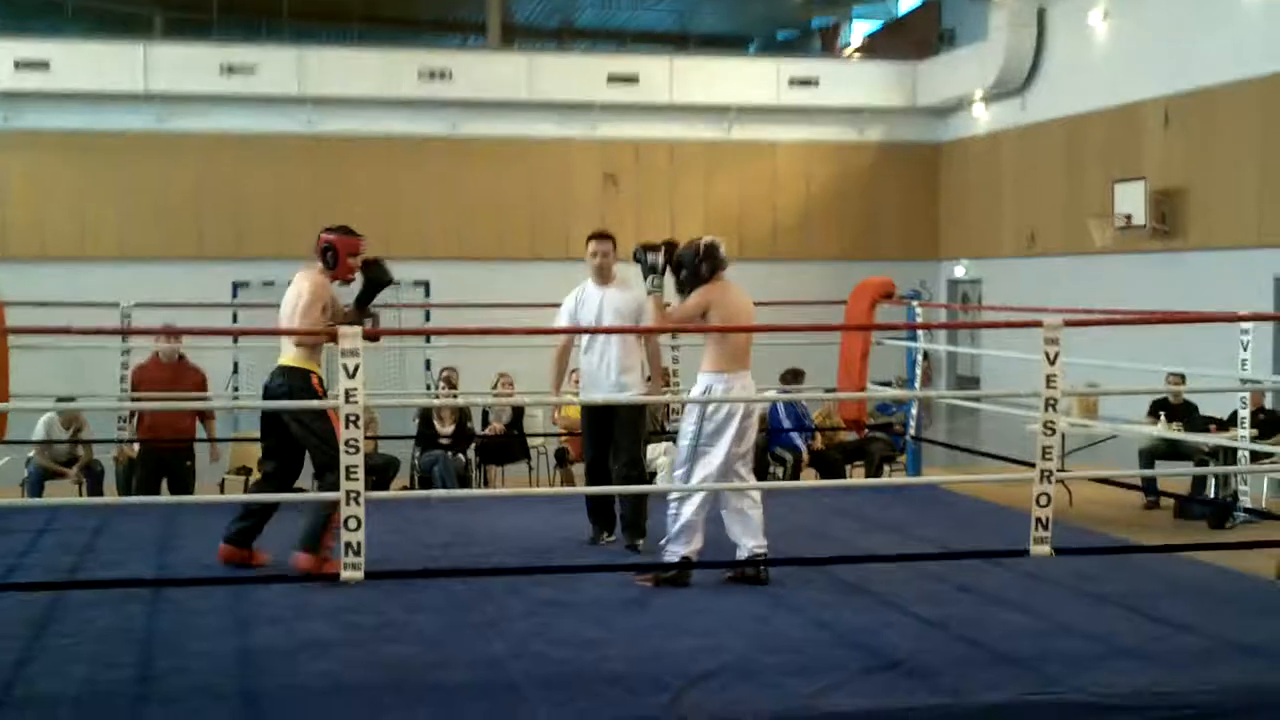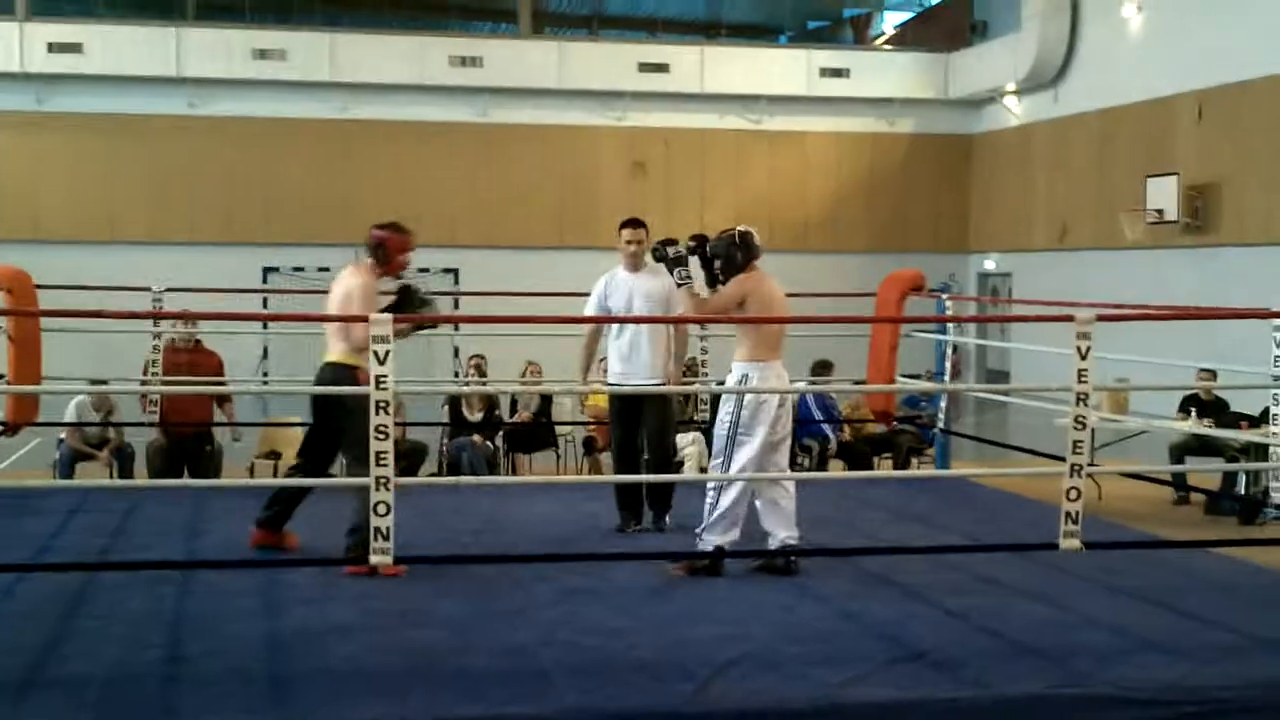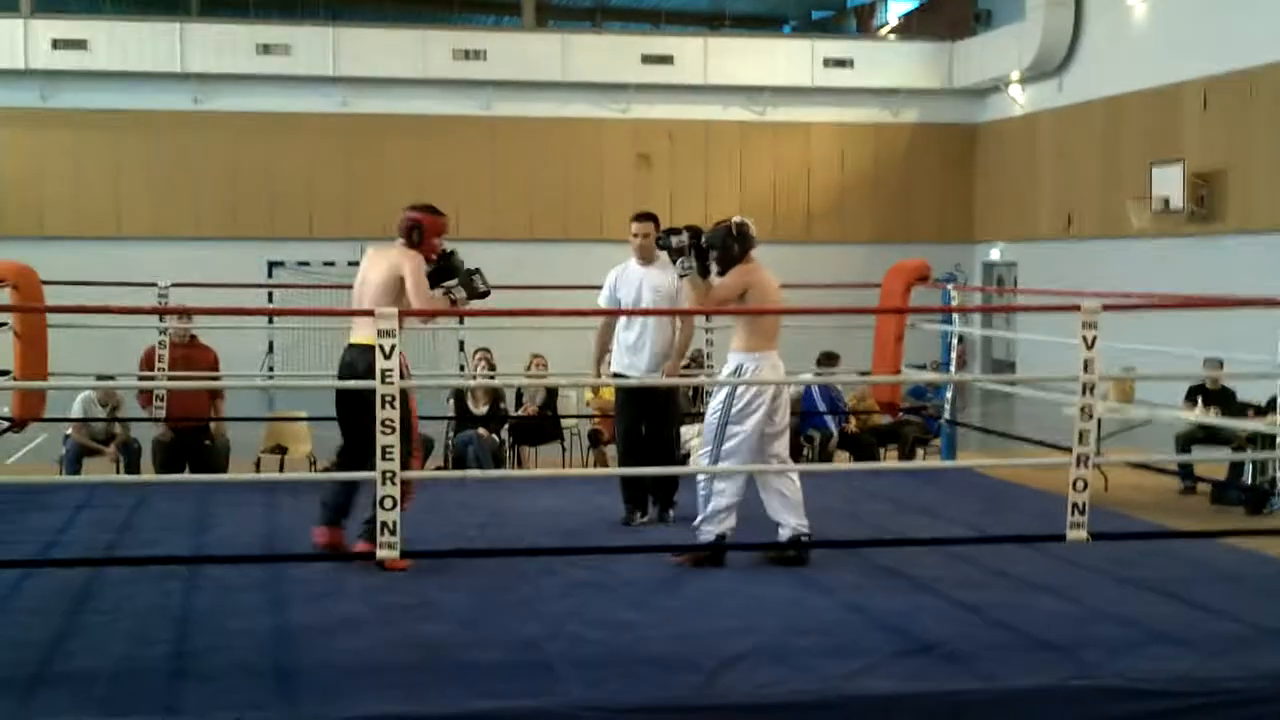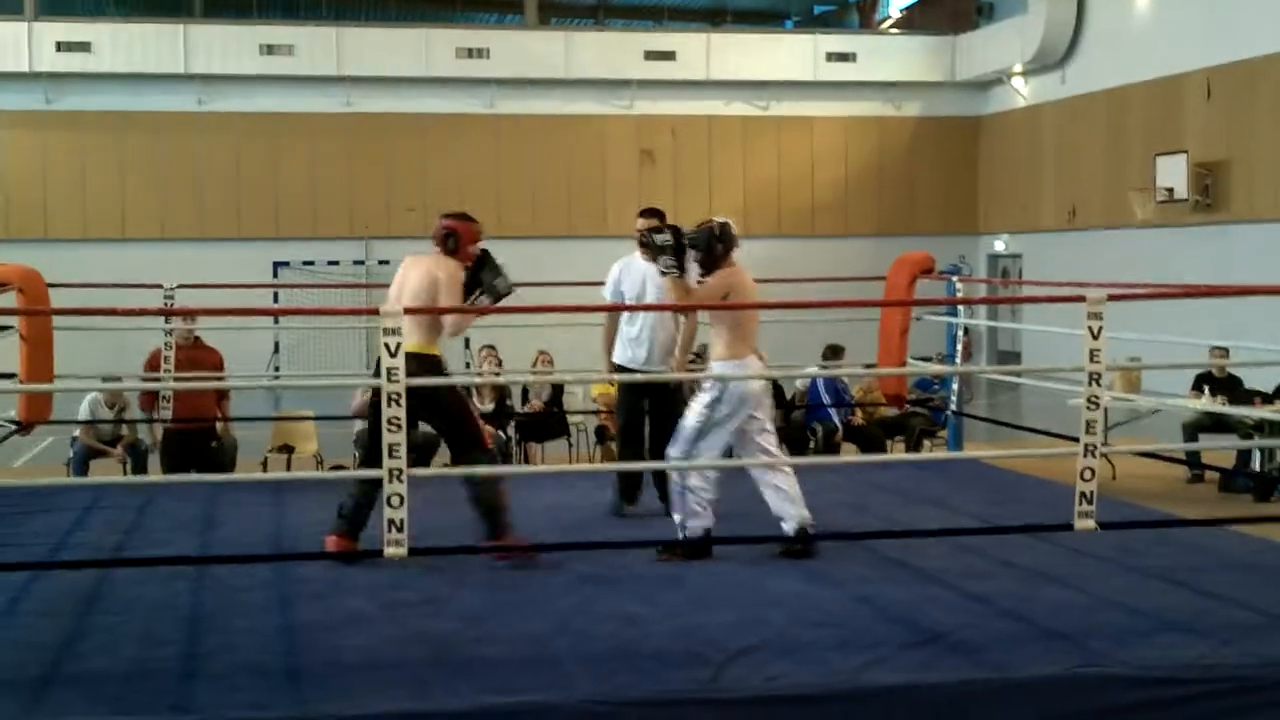
dt=0.2s
person 1, frame 1
left shoulder: (307, 279)
right shoulder: (318, 284)
left elbow: (337, 319)
right elbow: (301, 336)
left wrist: (367, 295)
right wrist: (343, 327)
left hip: (279, 380)
right hip: (300, 382)
left knee: (277, 470)
right knee: (336, 466)
left ankle: (236, 543)
right ankle: (312, 553)
person 1, frame 2
left shoulder: (352, 273)
right shoulder: (364, 282)
right elbow: (362, 339)
left wrist: (399, 308)
right wrist: (408, 323)
left hip: (330, 375)
right hip: (347, 377)
left knee: (312, 459)
right knee: (370, 467)
left ankle: (266, 527)
right ankle: (361, 556)
person 1, frame 3
left shoulder: (374, 253)
right shoulder: (409, 259)
right elbow: (424, 311)
left wrist: (434, 276)
right wrist: (456, 292)
left hip: (352, 358)
right hip: (381, 362)
left knee: (354, 450)
right knee: (404, 455)
left ankle: (329, 526)
right ankle: (372, 539)
person 1, frame 4
left shoulder: (410, 263)
right shoulder: (447, 268)
right elbow: (453, 325)
left wrist: (470, 283)
right wrist: (486, 297)
right hip: (423, 369)
left knee: (376, 458)
right knee: (478, 451)
left ankle: (342, 535)
right ankle: (499, 534)
person 2, frame 1
left shoulder: (709, 293)
right shoulder: (741, 295)
left elbow: (662, 323)
left wrist: (653, 279)
right wrist: (679, 284)
left hip: (716, 390)
right hip: (744, 388)
left knee: (691, 479)
right knee: (740, 478)
left ankle: (676, 562)
right ankle: (754, 558)
person 2, frame 2
left shoulder: (744, 283)
right shoulder: (771, 285)
left elbow: (700, 312)
right elbow: (726, 306)
left wrist: (680, 273)
right wrist: (711, 275)
left hip: (750, 380)
right hip: (777, 379)
left knee: (730, 468)
right knee: (774, 469)
left ankle: (711, 551)
right ankle: (784, 549)
person 2, frame 3
left shoulder: (743, 273)
right shoulder: (763, 275)
left elbow: (703, 304)
right elbow: (719, 299)
left wrist: (685, 263)
right wrist: (701, 266)
left hip: (746, 370)
right hip: (771, 368)
left knee: (718, 457)
right knee: (776, 458)
left ankle: (711, 541)
right ankle: (796, 538)
person 2, frame 4
left shoulder: (726, 278)
right shoulder: (737, 277)
left elbow: (685, 304)
right elbow: (698, 297)
left wrist: (666, 262)
right wrist: (676, 264)
left hip: (729, 376)
right hip: (750, 373)
left knee: (687, 454)
right knee: (766, 457)
left ankle: (694, 537)
right ankle: (800, 532)
person 3, frame 1
left shoulder: (633, 295)
right shoulder: (576, 298)
left elbow: (650, 340)
right elbow: (563, 347)
left wrist: (655, 381)
right wrist: (555, 392)
left hip: (629, 392)
right hip: (592, 395)
left knee: (629, 464)
right knee: (595, 463)
left ankle: (635, 532)
right ankle: (602, 525)
person 3, frame 2
left shoulder: (664, 281)
right shoulder: (607, 283)
left elbow: (680, 327)
right elbow: (593, 333)
left wrist: (677, 367)
right wrist: (582, 378)
left hip: (657, 378)
right hip: (620, 380)
left knee: (660, 446)
right knee: (624, 450)
left ankle: (660, 509)
right ankle: (630, 513)
person 3, frame 3
left shoulder: (674, 275)
right shoulder: (618, 275)
left elbow: (687, 322)
right elbow: (607, 324)
left wrist: (675, 360)
right wrist: (596, 367)
left hip: (662, 372)
right hip: (626, 370)
left knee: (663, 441)
right knee: (629, 441)
left ankle: (664, 502)
right ankle: (636, 506)
person 3, frame 4
right shoulder: (622, 268)
left elbow: (690, 317)
right elbow: (612, 316)
left wrist: (681, 357)
right wrist: (607, 358)
left hip: (666, 365)
right hip: (629, 363)
left knee: (666, 433)
right knee: (628, 430)
left ankle: (670, 496)
right ankle: (627, 495)
